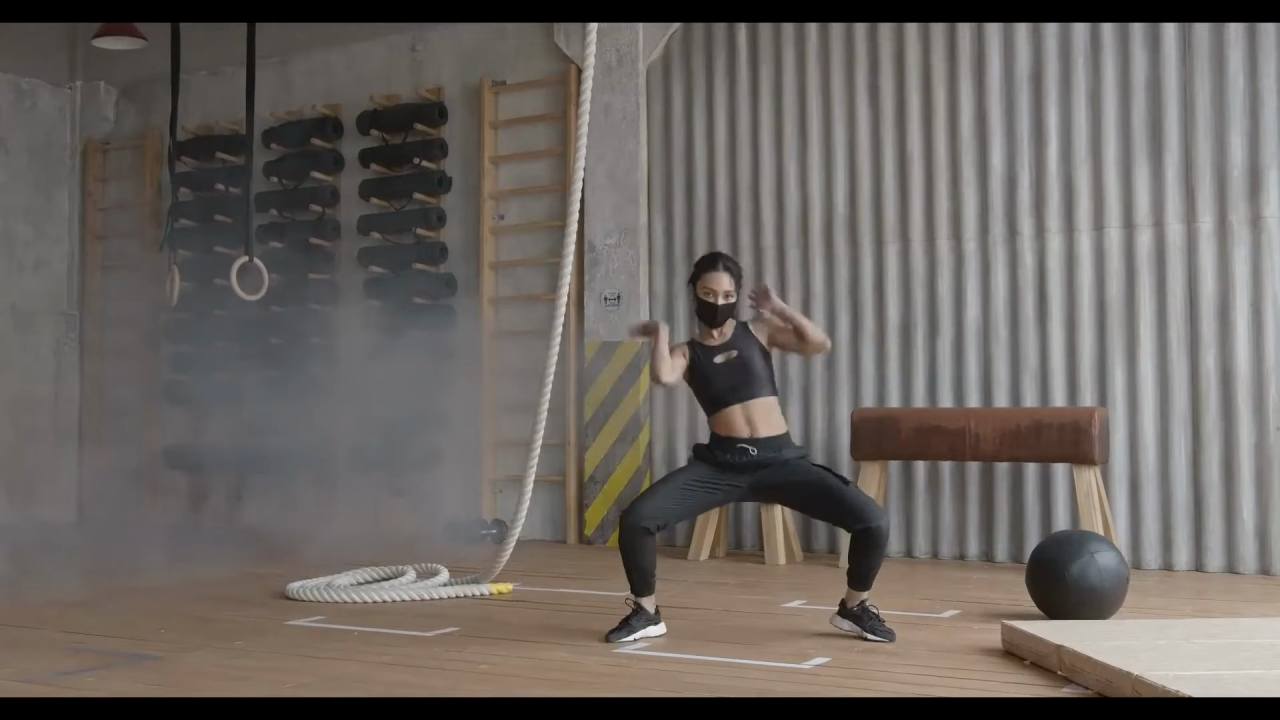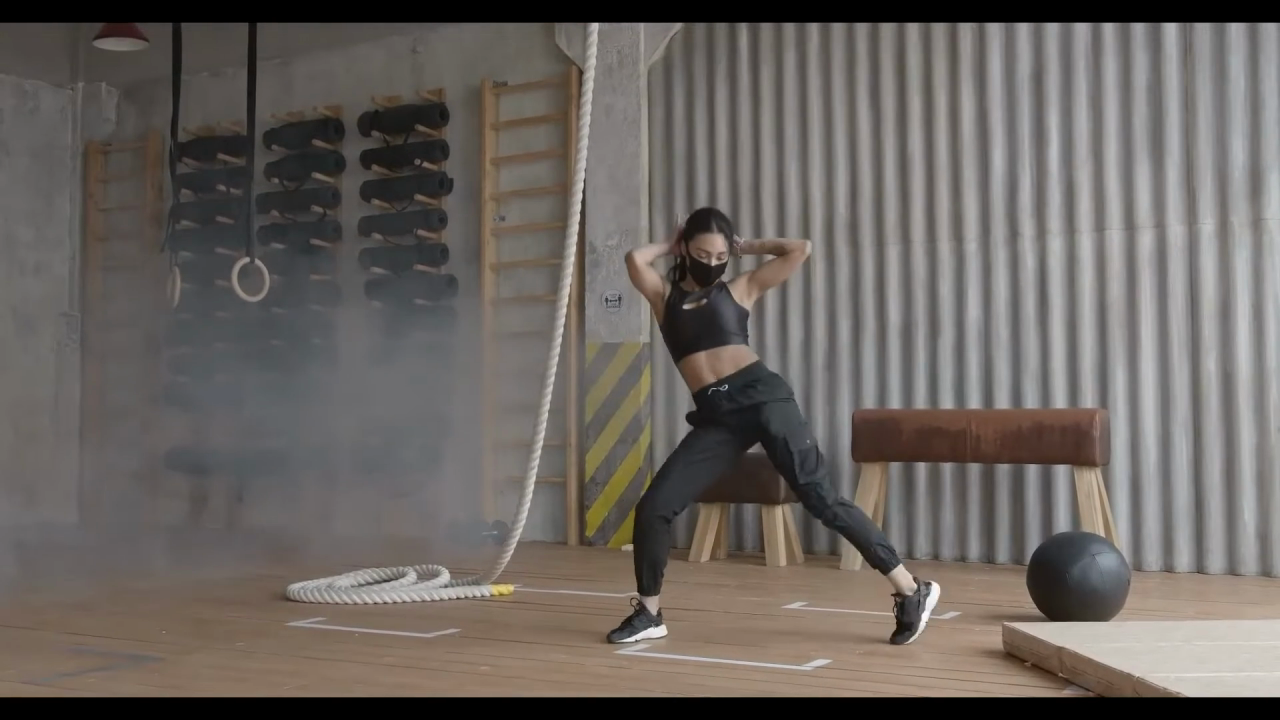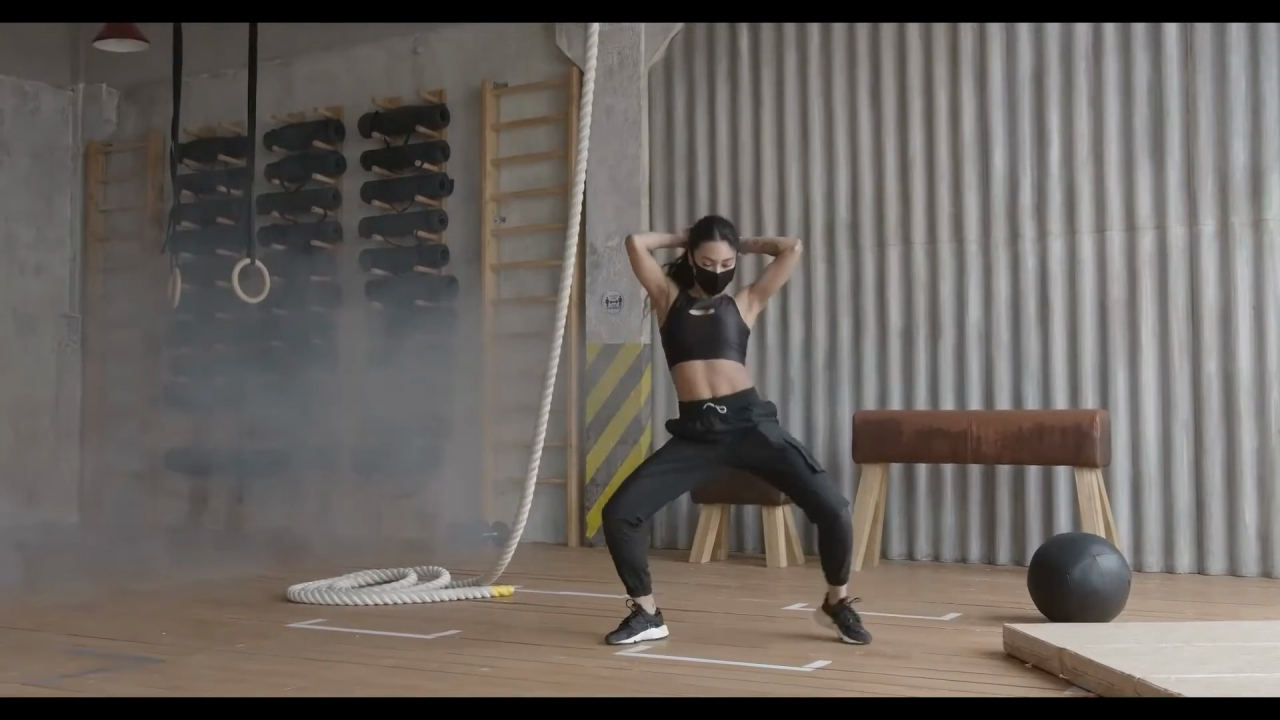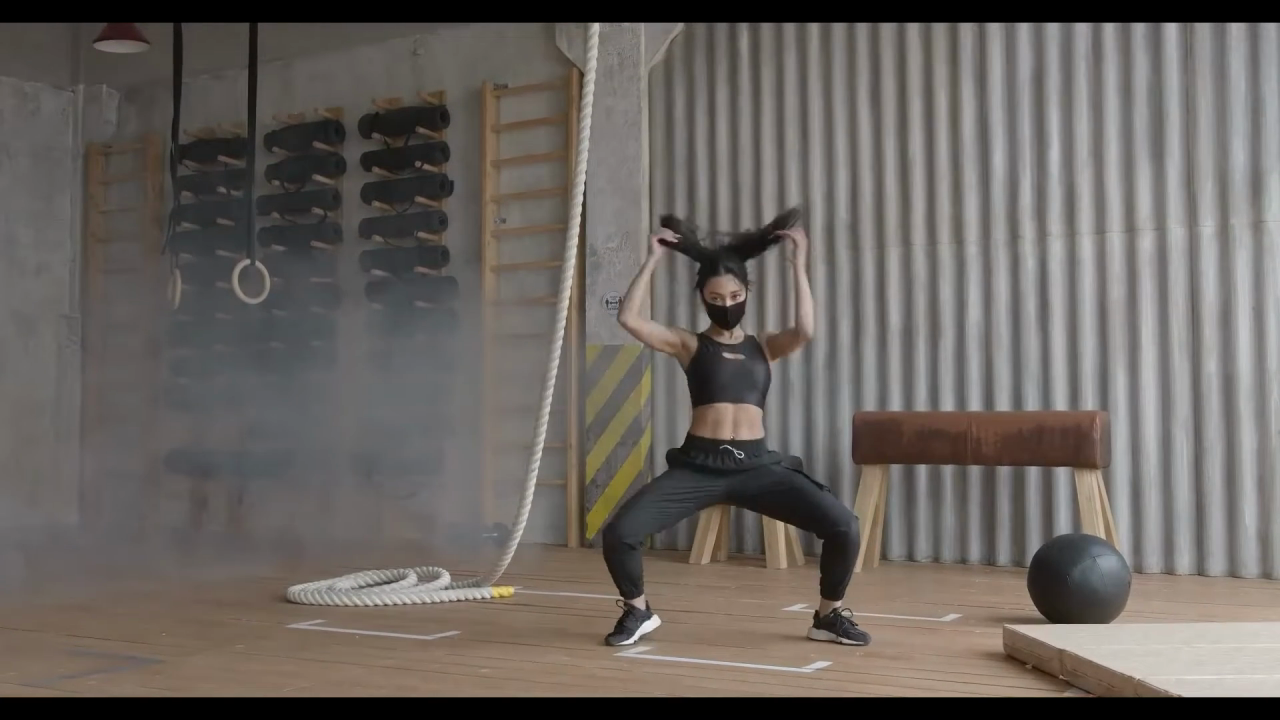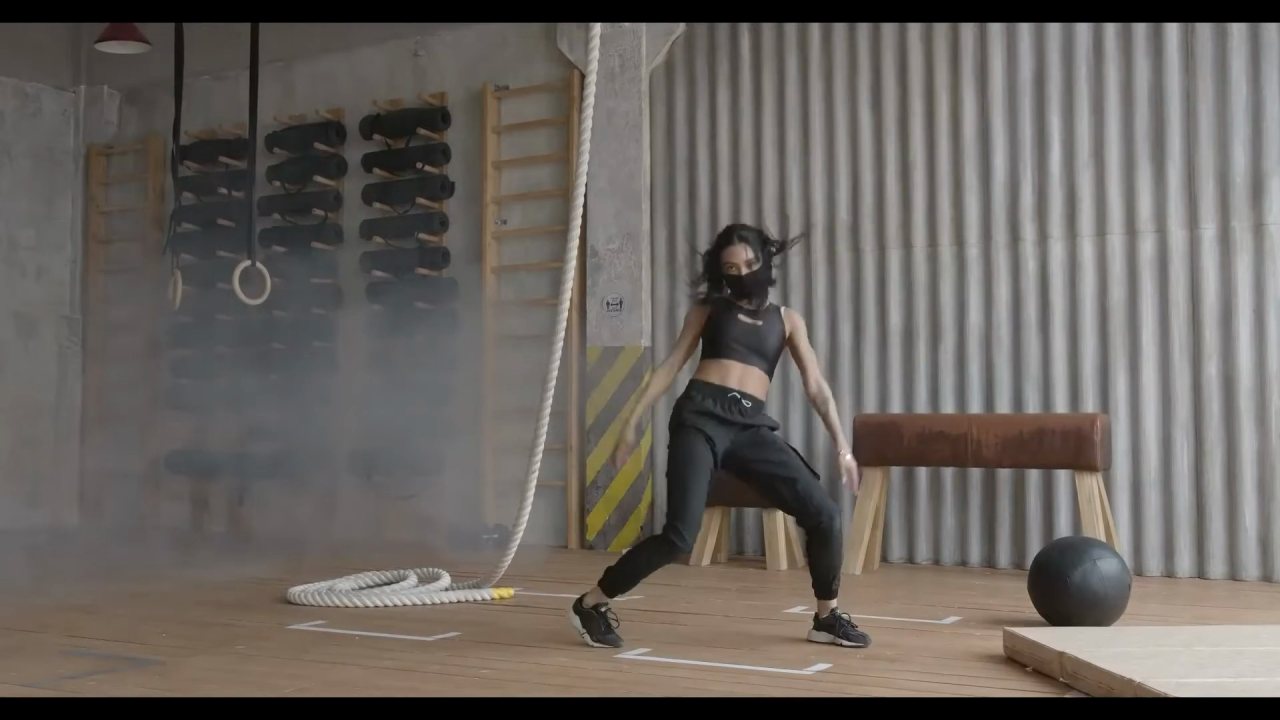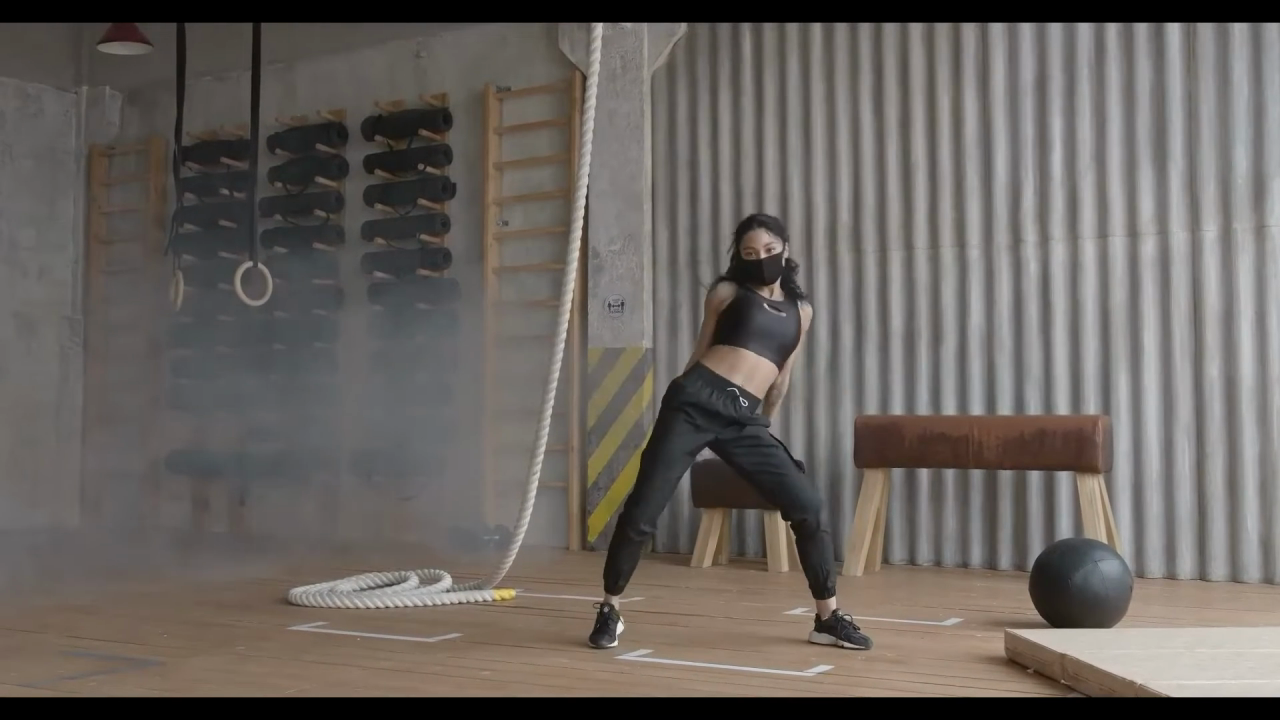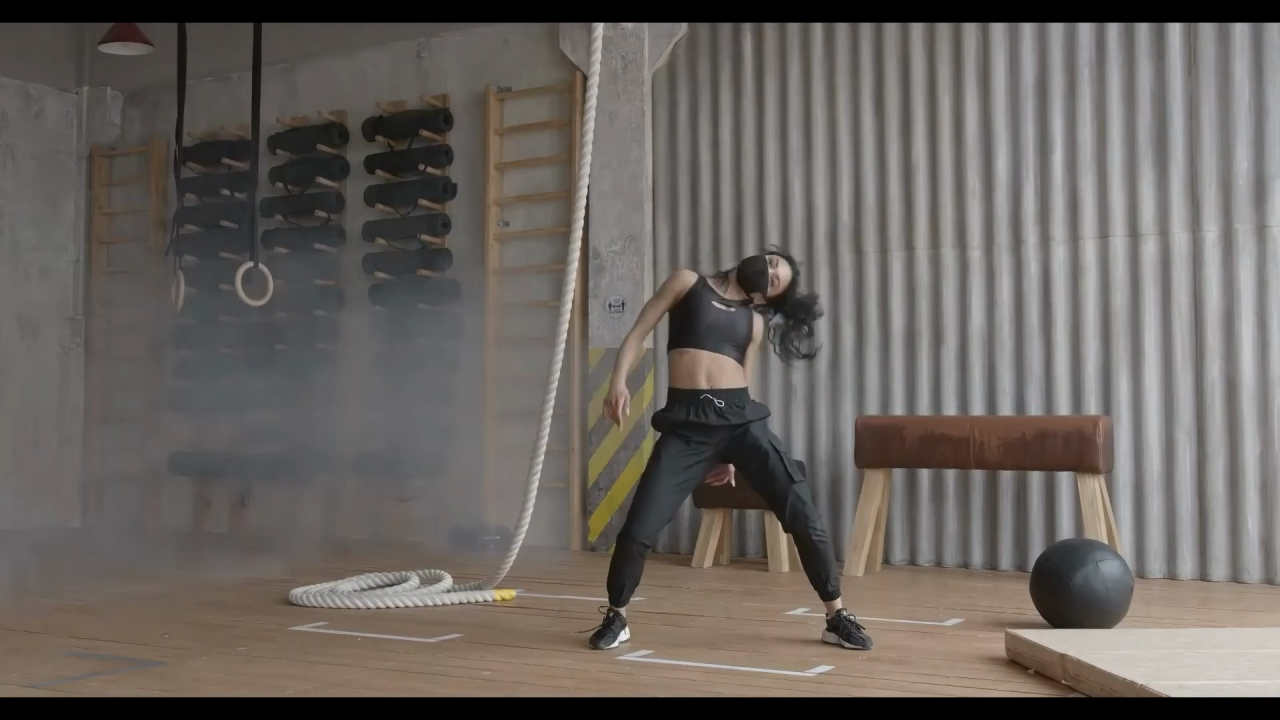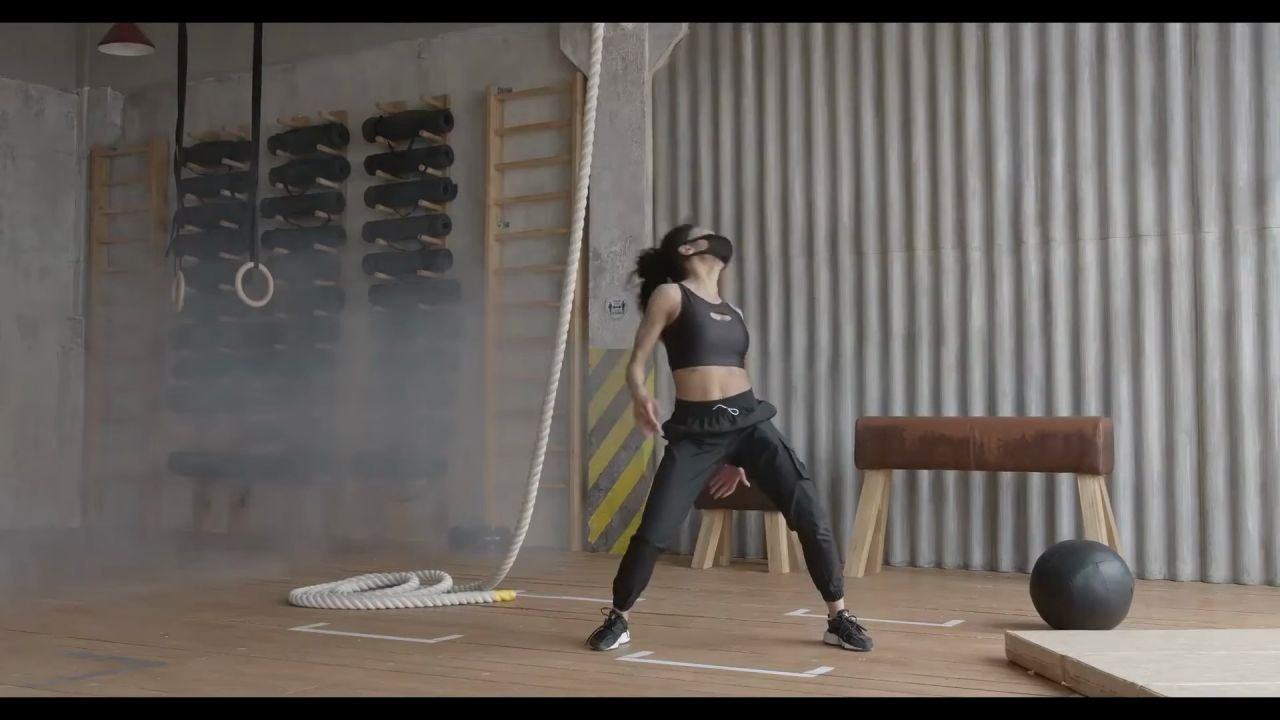
dt=0.4s
person 1, frame 1
left shoulder: (758, 331)
right shoulder: (686, 353)
left elbow: (819, 344)
right elbow: (663, 377)
left wrist: (773, 306)
right wrist: (659, 335)
left hip: (779, 457)
right hip: (722, 463)
left knee: (871, 519)
right knee: (635, 519)
left ankle: (854, 606)
right ankle: (645, 611)
person 1, frame 2
left shoulder: (739, 289)
right shoulder: (664, 296)
left elbow: (800, 249)
right elbow: (634, 259)
left wrist: (747, 246)
right wrist: (672, 246)
left hip: (762, 397)
right hip: (715, 417)
left knee: (820, 498)
right knee: (652, 509)
left ankle: (910, 589)
right ankle: (649, 612)
person 1, frame 3
left shoulder: (744, 303)
right shoulder: (670, 299)
left elbow: (792, 250)
right elbow: (635, 244)
left wrist: (744, 243)
right wrist: (682, 239)
left hip: (750, 423)
right hip: (695, 433)
left knee: (832, 507)
right knee: (619, 513)
left ankle: (836, 601)
right ankle: (647, 613)
person 1, frame 4
left shoulder: (764, 345)
right shoulder: (689, 344)
left elbow: (806, 332)
right elbow: (629, 320)
left wrist: (798, 262)
right wrist: (651, 259)
left hip: (755, 466)
right hip: (699, 467)
left knee: (844, 527)
right knee: (619, 534)
left ankle: (828, 614)
right ankle: (637, 610)
person 1, frame 5
left shoulder: (787, 319)
right shoulder: (707, 310)
left elbow: (815, 383)
right elbow: (670, 367)
left wrist: (841, 444)
right wrist: (631, 421)
left hip: (751, 427)
right hip: (701, 418)
left knee: (824, 514)
right knee: (680, 536)
left ankle: (827, 615)
right ankle: (592, 604)
person 1, frame 6
left shoulder: (801, 310)
right shoulder: (727, 292)
right elbow: (702, 350)
left wrist: (761, 424)
right wrist: (671, 410)
left hip: (743, 421)
right hip: (696, 404)
left knee: (808, 509)
right knee: (641, 512)
left ankle: (828, 617)
right ankle: (610, 609)
person 1, frame 7
left shoulder: (754, 321)
right shoulder: (687, 282)
right elbow: (635, 336)
left wrist: (728, 454)
right wrist: (617, 383)
left hip: (741, 420)
right hip: (686, 424)
left knee: (803, 517)
right knee: (638, 529)
left ankle: (836, 617)
right ankle: (616, 616)
person 1, frame 8
left shoulder: (732, 311)
right shoulder: (669, 296)
right elbow: (636, 364)
left wrist: (732, 455)
right wrist: (640, 397)
left hip: (749, 420)
right hip: (696, 430)
left knee: (811, 516)
right knee: (653, 533)
left ankle: (839, 617)
right ankle: (618, 617)
